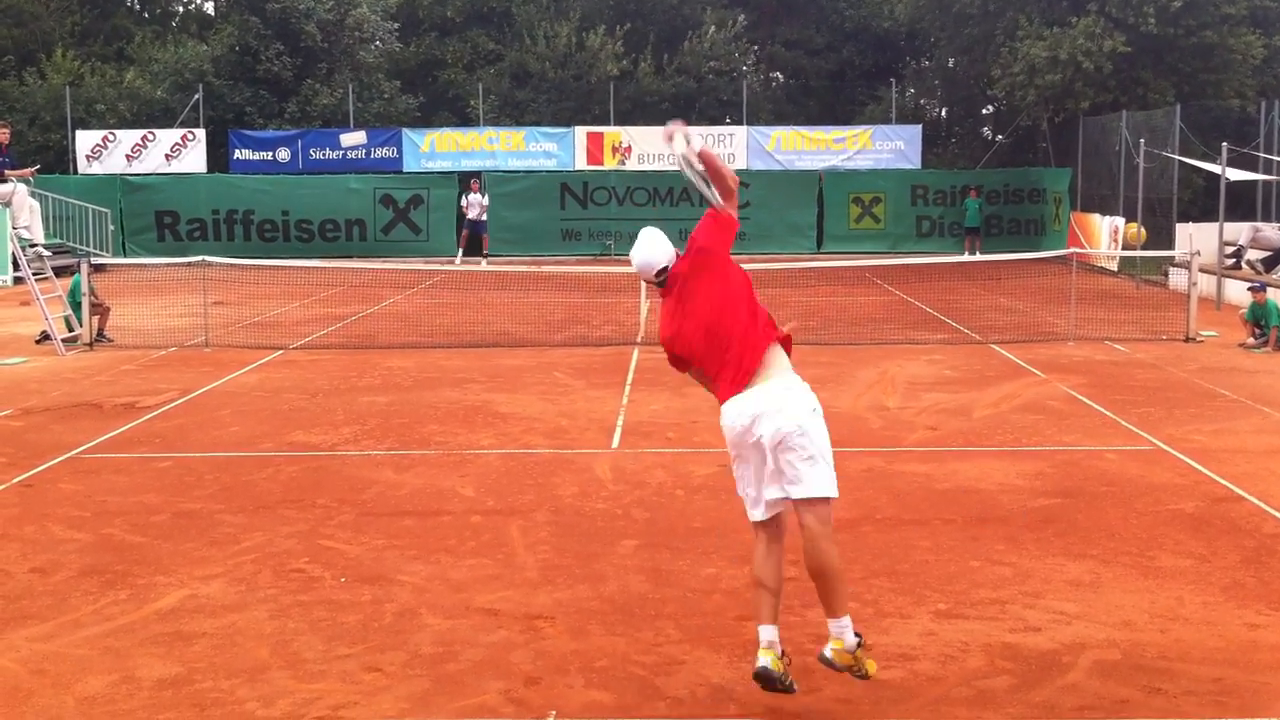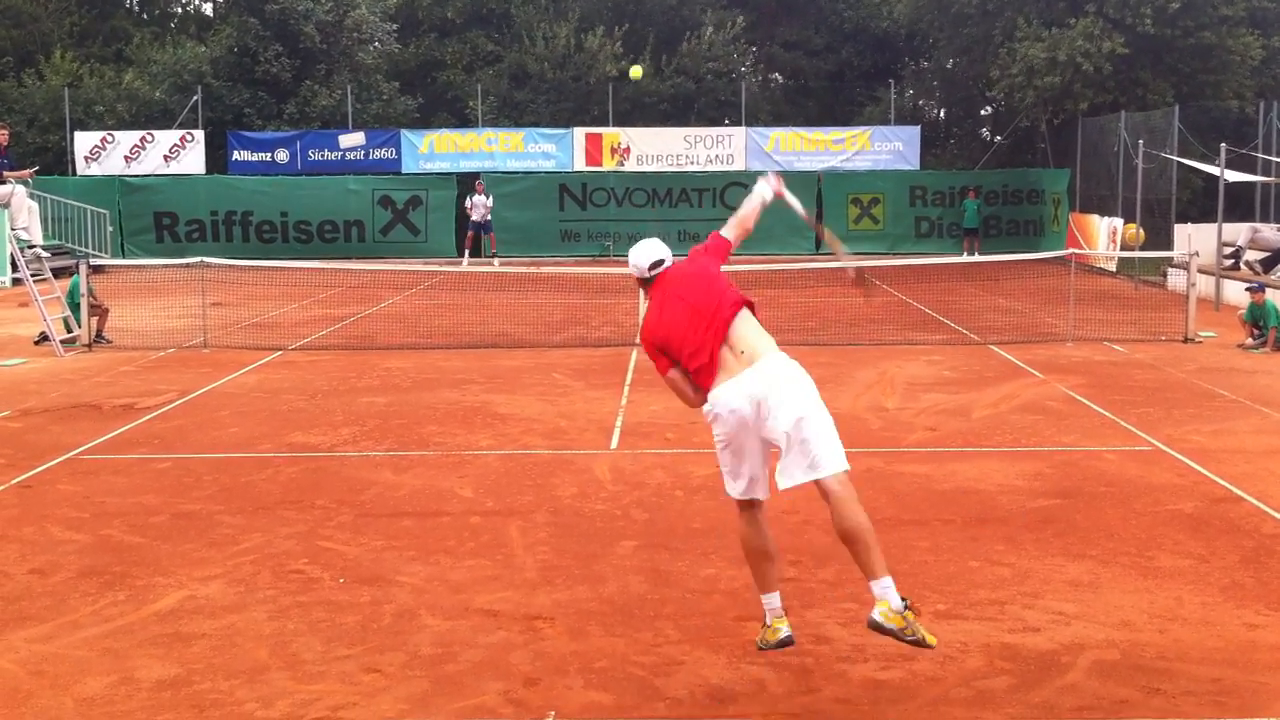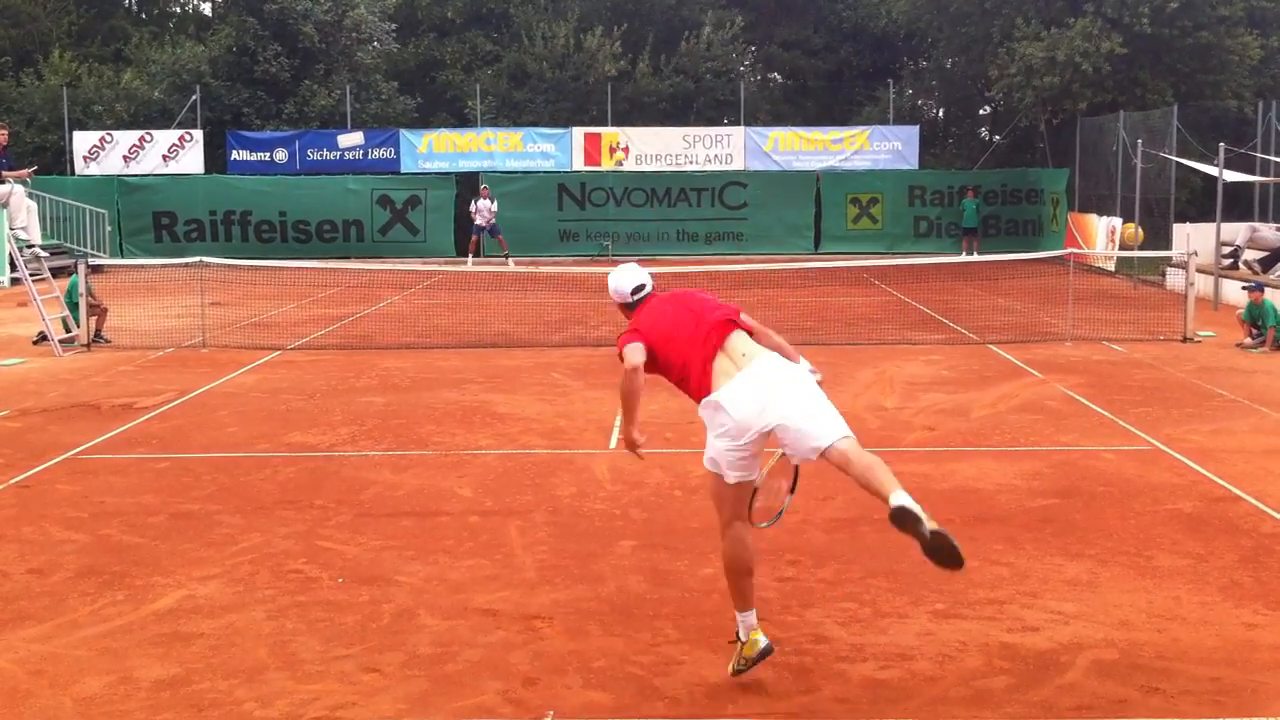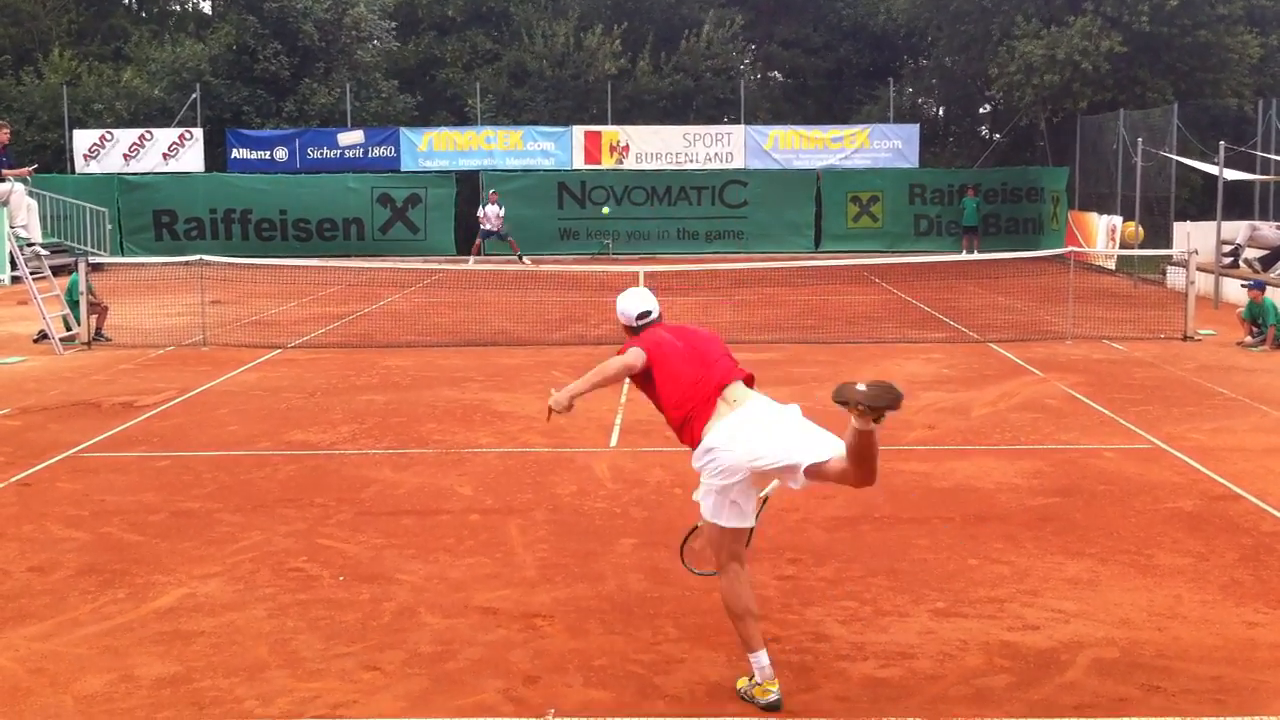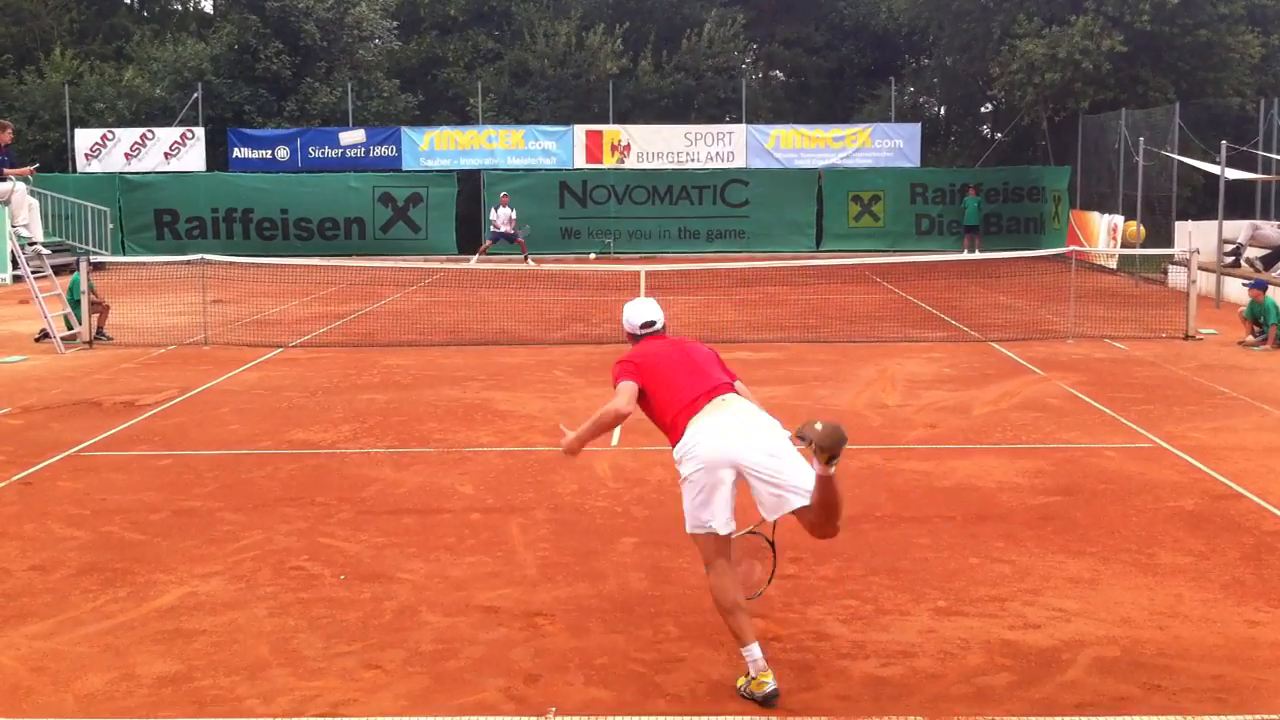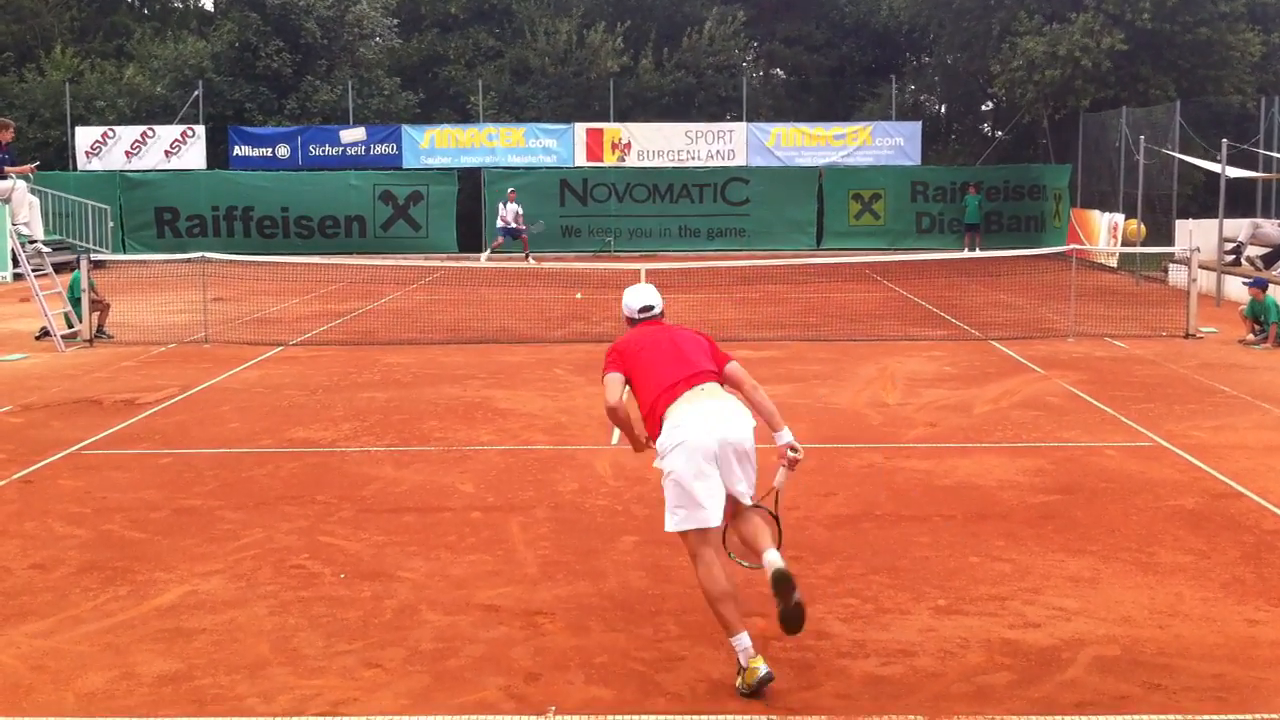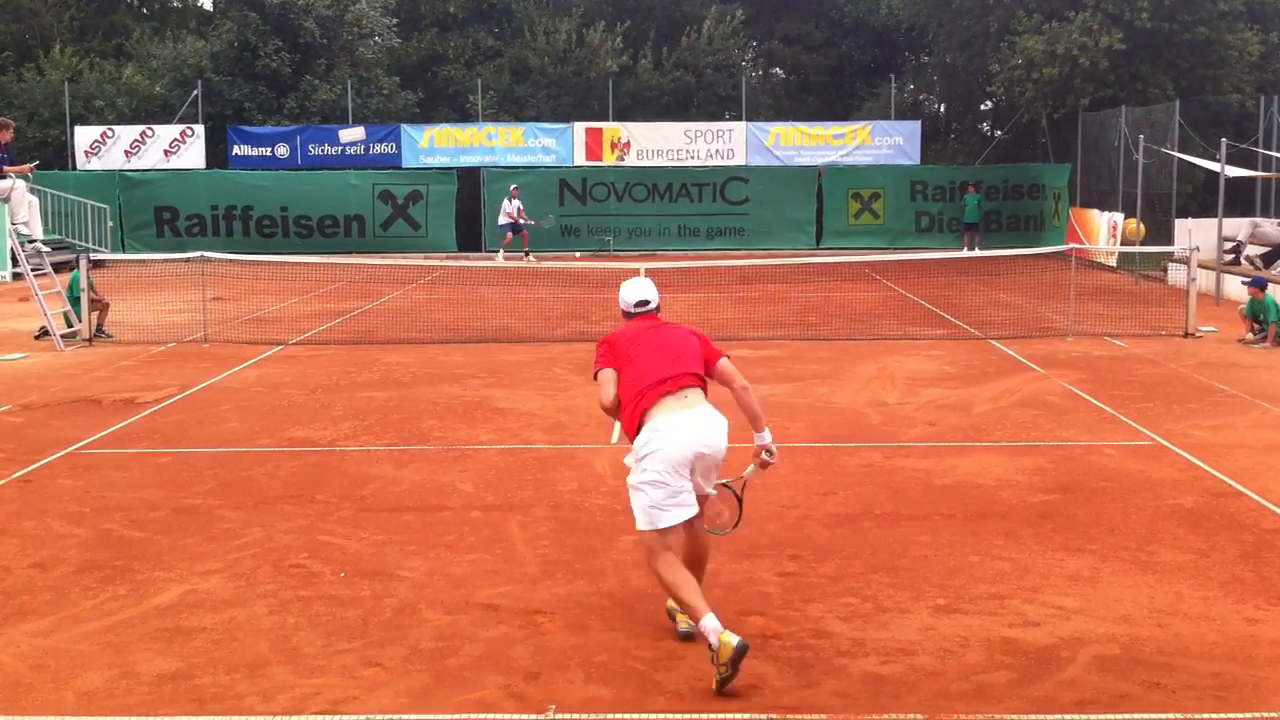
dt=0.1s
person 1, frame 1
left shoulder: (671, 327)
right shoulder: (707, 265)
right elbow: (728, 191)
right wrist: (701, 153)
left hip: (738, 415)
right hip: (785, 401)
left knee: (767, 532)
right knee: (817, 522)
left ankle: (770, 649)
right ankle: (842, 639)
person 1, frame 2
left shoulder: (651, 329)
right shoulder: (694, 268)
left elbow: (689, 397)
right elbow: (738, 224)
right wrist: (765, 190)
left hip: (727, 403)
right hip: (772, 379)
left knee: (748, 509)
right knee: (838, 493)
left ankle: (775, 621)
right ankle: (888, 604)
person 1, frame 3
left shoulder: (634, 333)
right shoulder: (693, 297)
left elbow: (631, 367)
right elbow: (762, 332)
left wrist: (629, 425)
right wrist: (801, 364)
left hip: (730, 407)
right hip: (773, 376)
left knee: (733, 523)
right knee: (847, 453)
left ankle: (749, 636)
right ankle: (905, 508)
person 1, frame 4
left shoulder: (642, 347)
right shoulder: (702, 334)
left elbow: (629, 360)
left wrist: (568, 394)
left hip: (722, 448)
right hip: (765, 416)
left knee: (730, 565)
right knee: (857, 473)
left ankle: (764, 682)
right ankle: (862, 412)
person 1, frame 5
left shoulder: (631, 361)
right shoulder: (701, 350)
left elbow: (621, 408)
left wrist: (578, 438)
right wrist: (783, 457)
left hip: (702, 440)
right hip: (752, 425)
left knee: (717, 562)
right knee: (824, 526)
left ankle: (758, 673)
right ankle: (819, 456)
person 1, frame 6
left shoulder: (621, 348)
right shoulder: (696, 337)
left elbow: (613, 402)
right elbow: (749, 386)
left wrist: (635, 437)
right wrist: (783, 434)
left hip: (684, 431)
right hip: (731, 416)
left knee: (704, 554)
right knee: (739, 514)
left ankle: (751, 662)
right ankle: (775, 567)
person 1, frame 7
left shoulder: (613, 341)
right shoulder: (691, 334)
left elbow: (607, 400)
right elbow: (741, 386)
left wrist: (631, 426)
right wrist: (764, 436)
left hip: (659, 442)
right hip: (710, 429)
left knee: (664, 559)
right knee: (690, 518)
left ankle: (723, 640)
right ankle: (688, 613)
